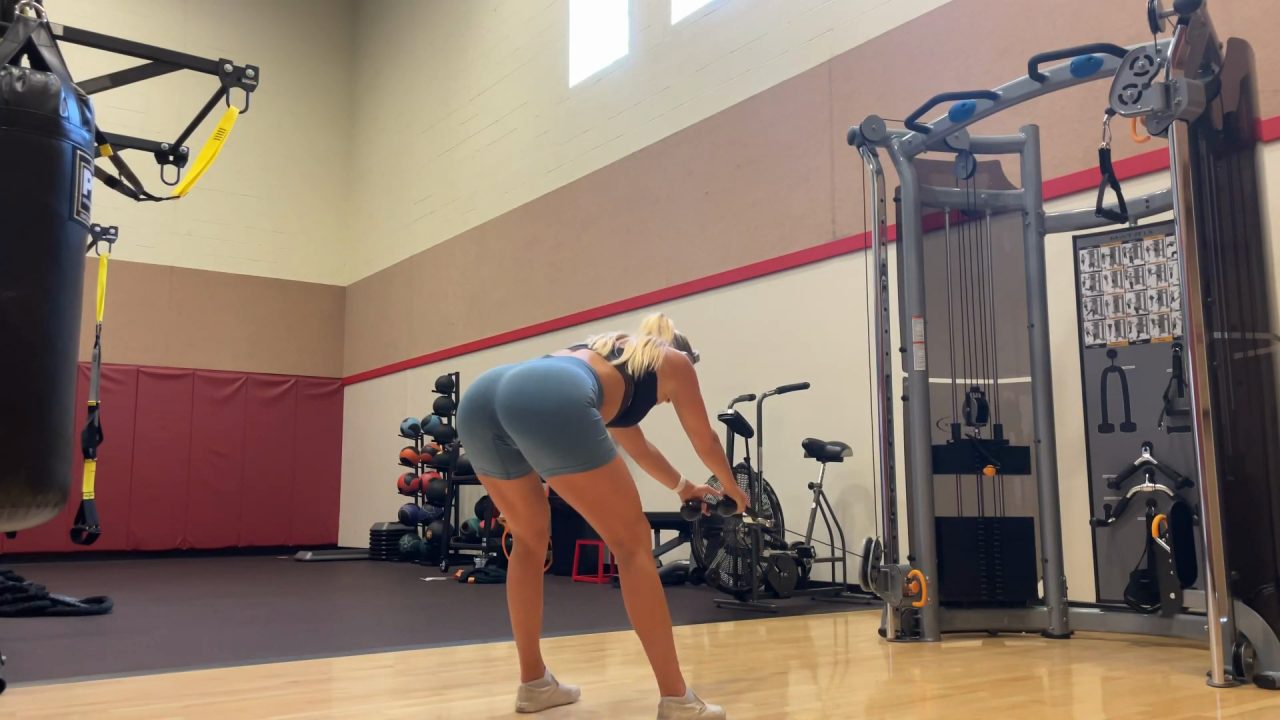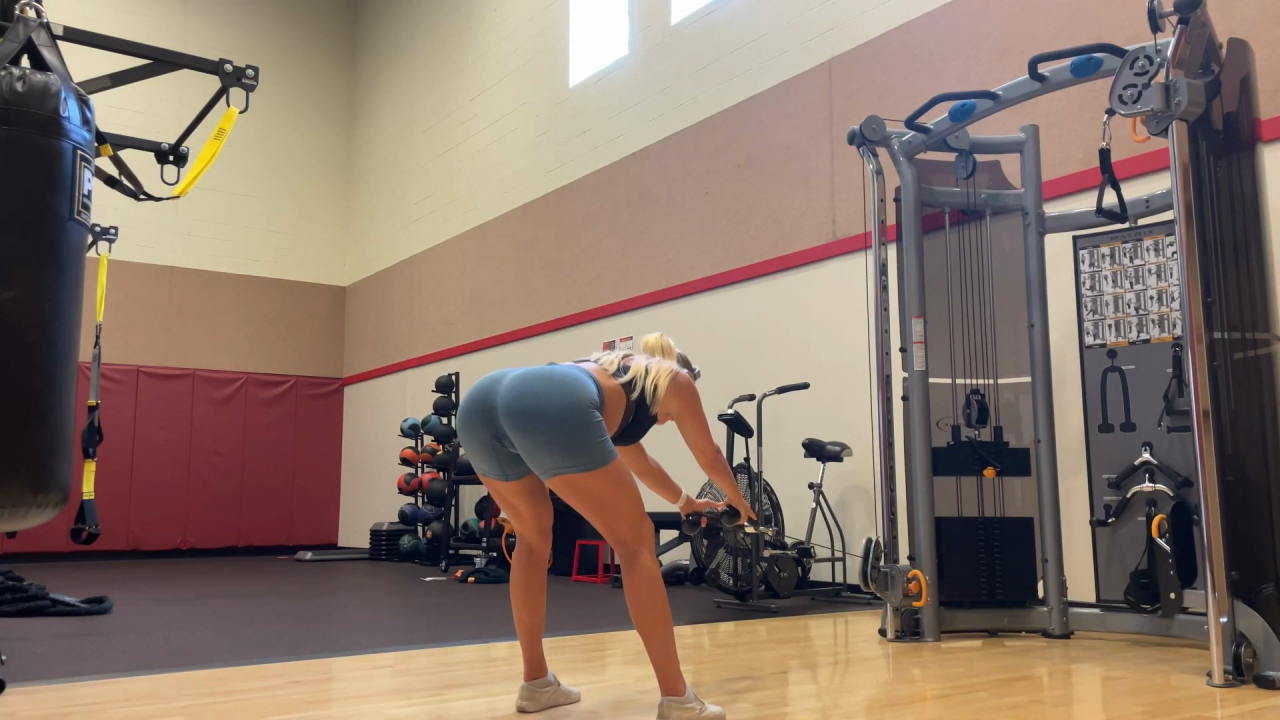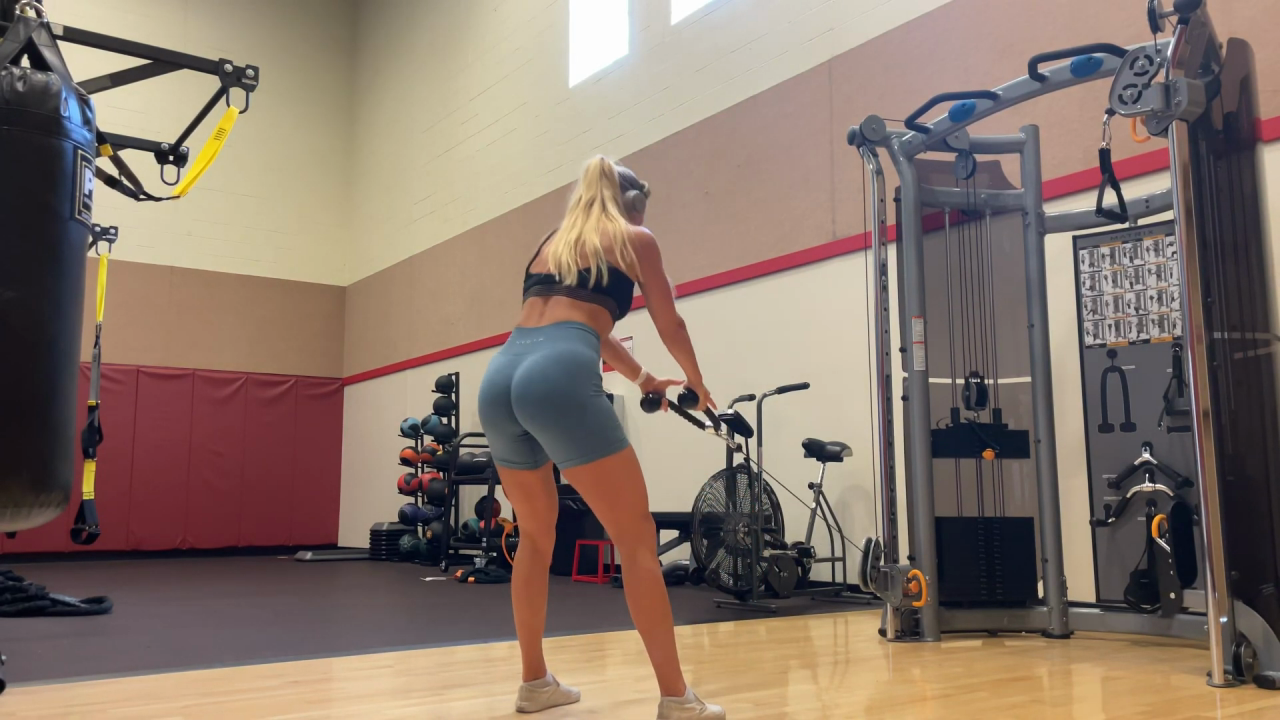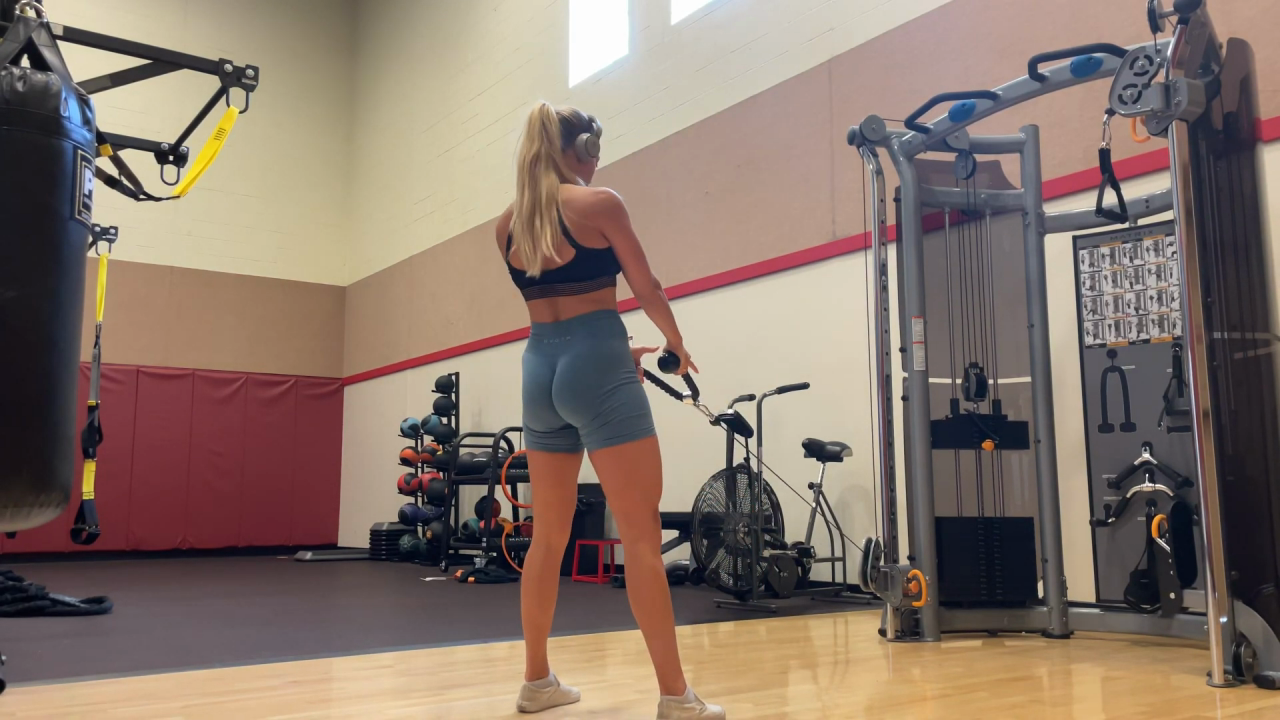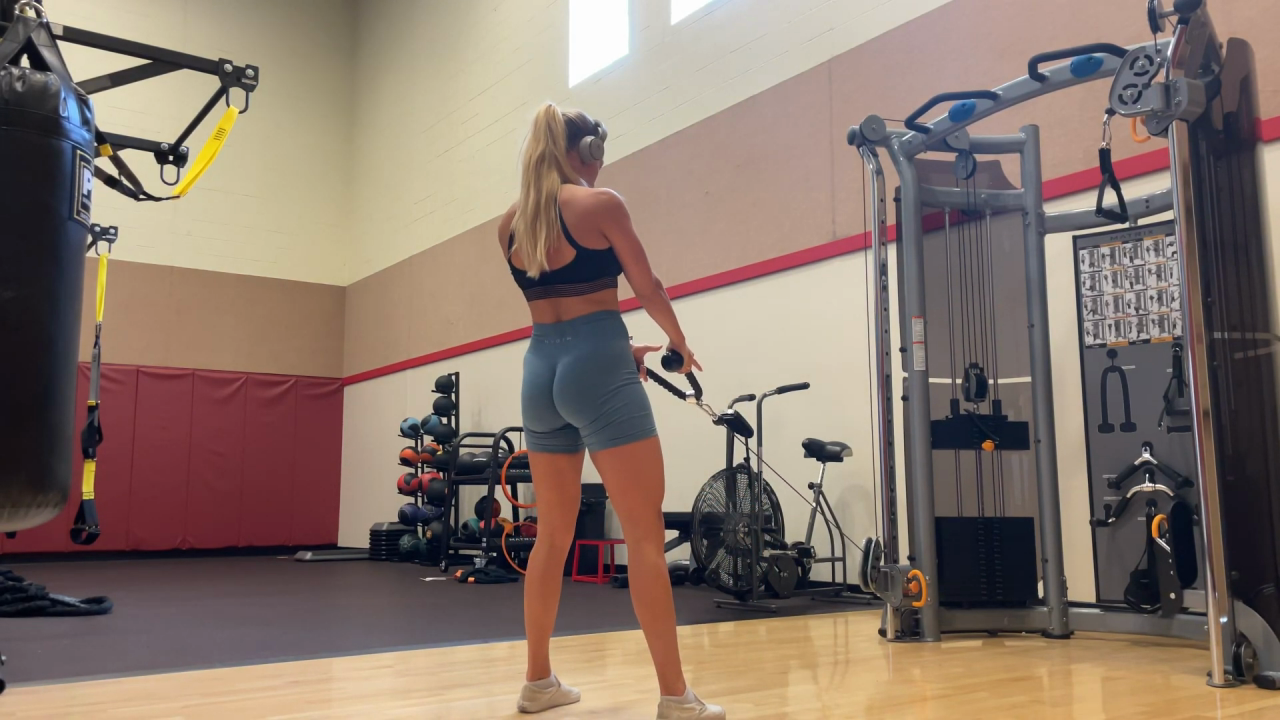
dt=0.5s
person 1, frame 1
left shoulder: (604, 348)
right shoulder: (674, 361)
left elbow: (634, 443)
right elbow: (705, 442)
left wrist: (683, 487)
right wrist: (732, 489)
left hip: (479, 396)
right hip: (550, 403)
left knee: (529, 540)
right knee: (631, 544)
left ankle: (534, 682)
person 1, frame 2
left shoulder: (605, 366)
right shoulder: (676, 378)
left elbow: (636, 461)
right elbow: (708, 455)
left wrist: (685, 502)
right wrist: (737, 500)
left hip: (481, 400)
right hip: (552, 411)
left knee: (532, 538)
right knee: (635, 544)
left ankle: (536, 683)
person 1, frame 3
left shoulder: (551, 243)
right shoulder: (634, 239)
right elbow: (668, 325)
left wrist: (642, 377)
right wrist: (695, 381)
left hip: (500, 381)
right hip: (562, 382)
left knee: (536, 540)
right knee: (636, 541)
person 1, frame 4
left shoulder: (508, 225)
right shoulder: (599, 203)
right elbow: (645, 287)
right wrist: (676, 342)
left hip: (541, 371)
right hip: (598, 372)
left knee: (549, 535)
right knee: (641, 536)
person 1, frame 5
left shoulder: (510, 224)
right shoulder: (600, 204)
right elbow: (647, 287)
right wrist: (678, 341)
left hip: (541, 373)
right hip: (598, 373)
left knee: (552, 535)
right knee: (645, 535)
